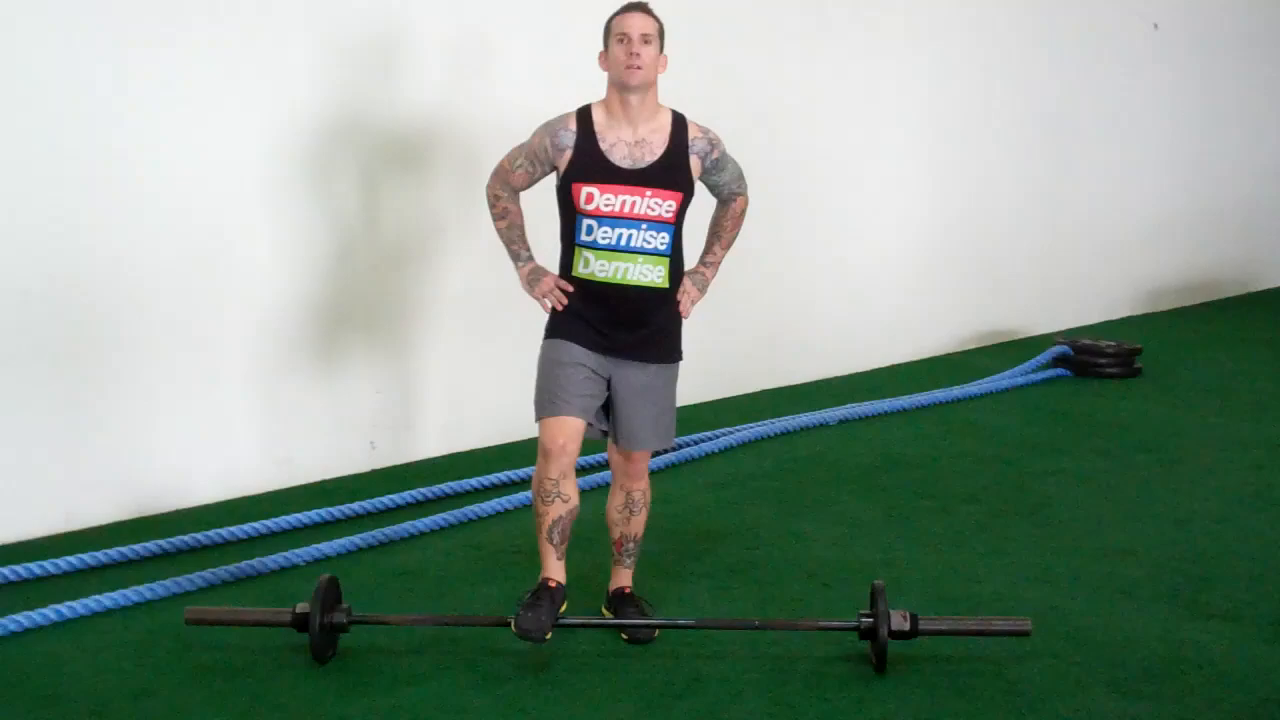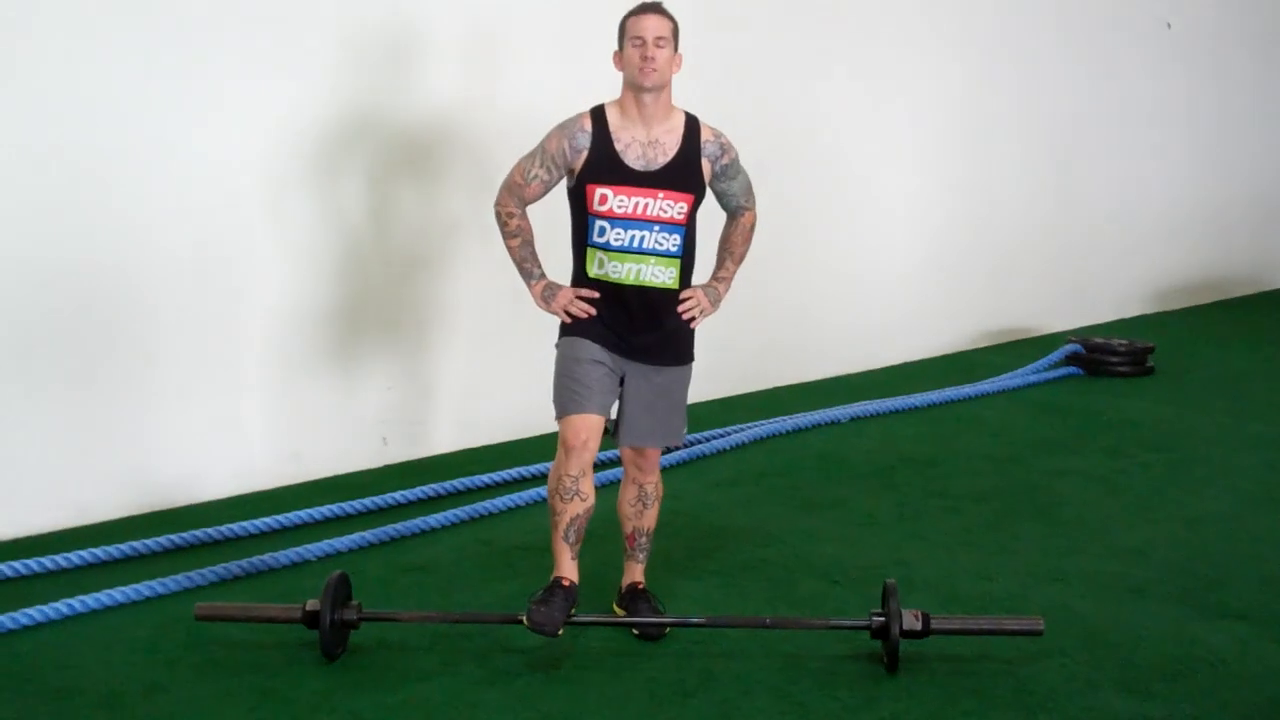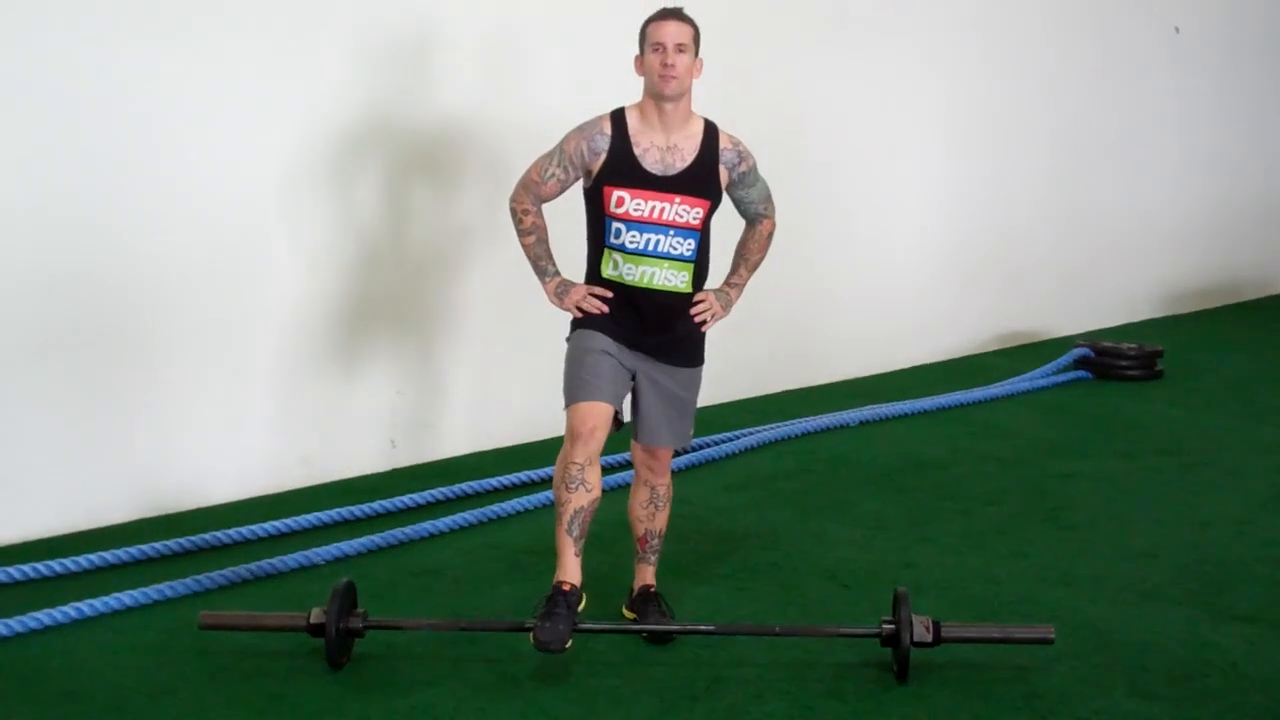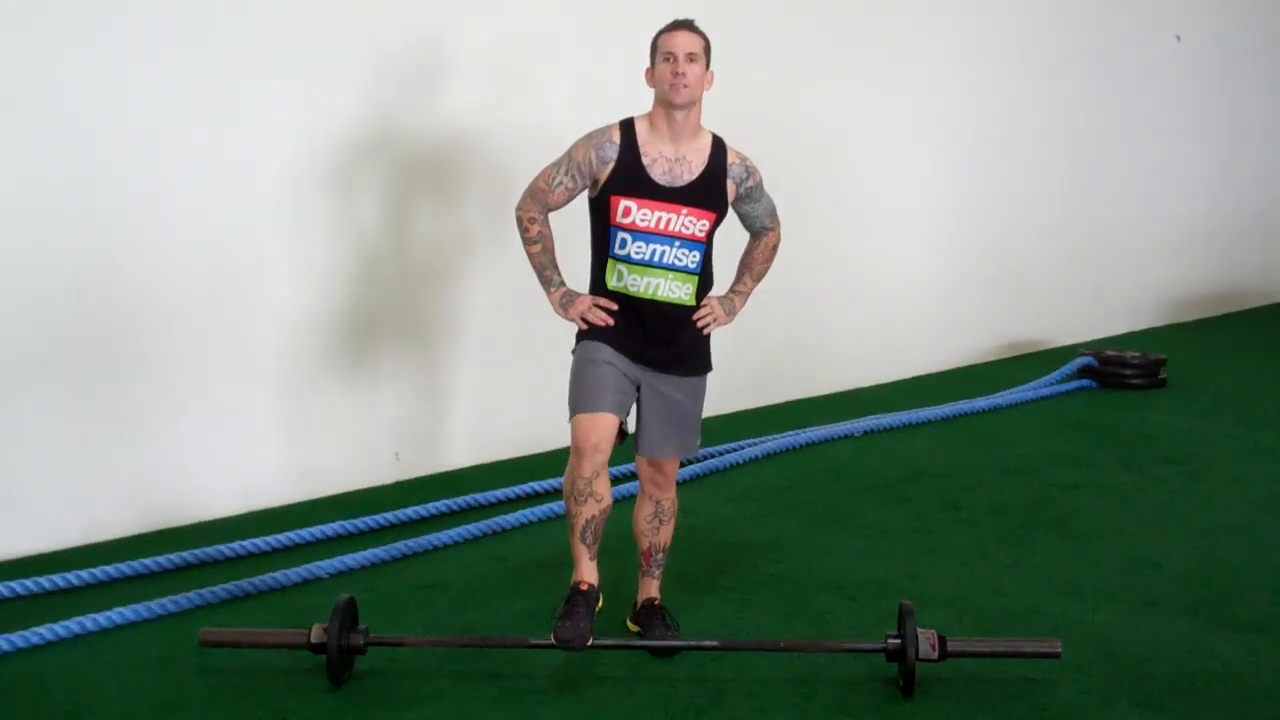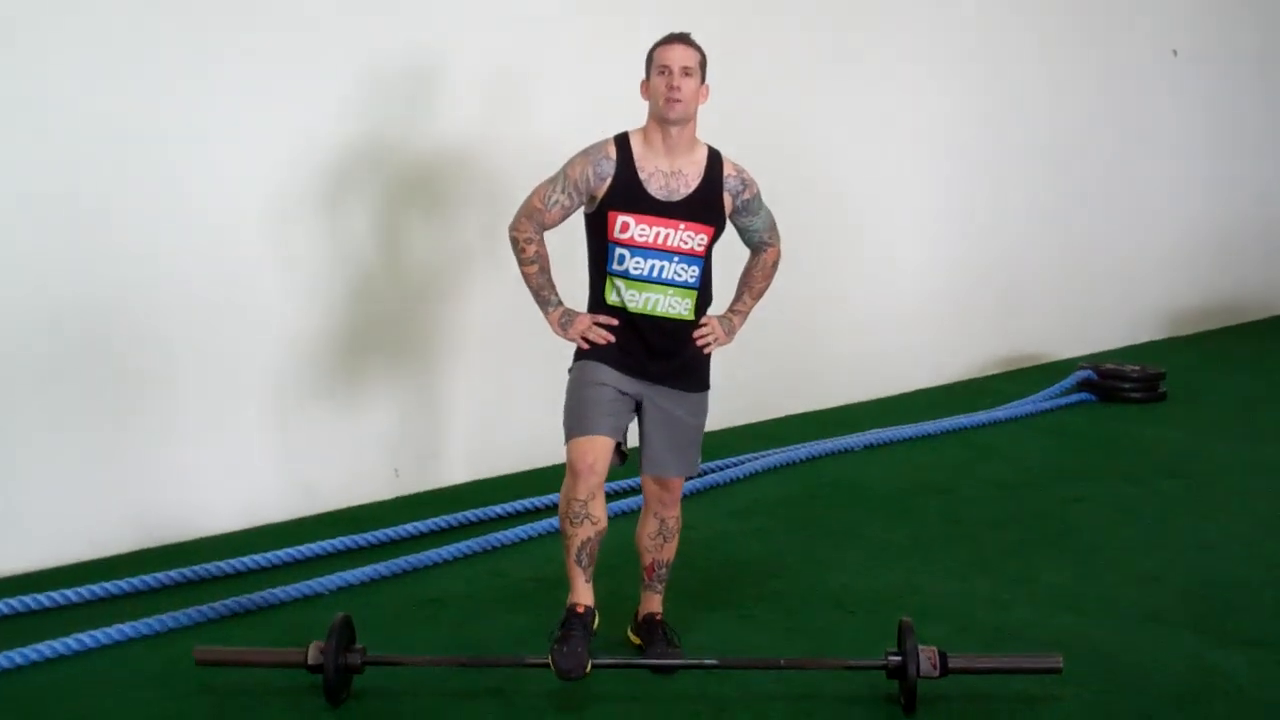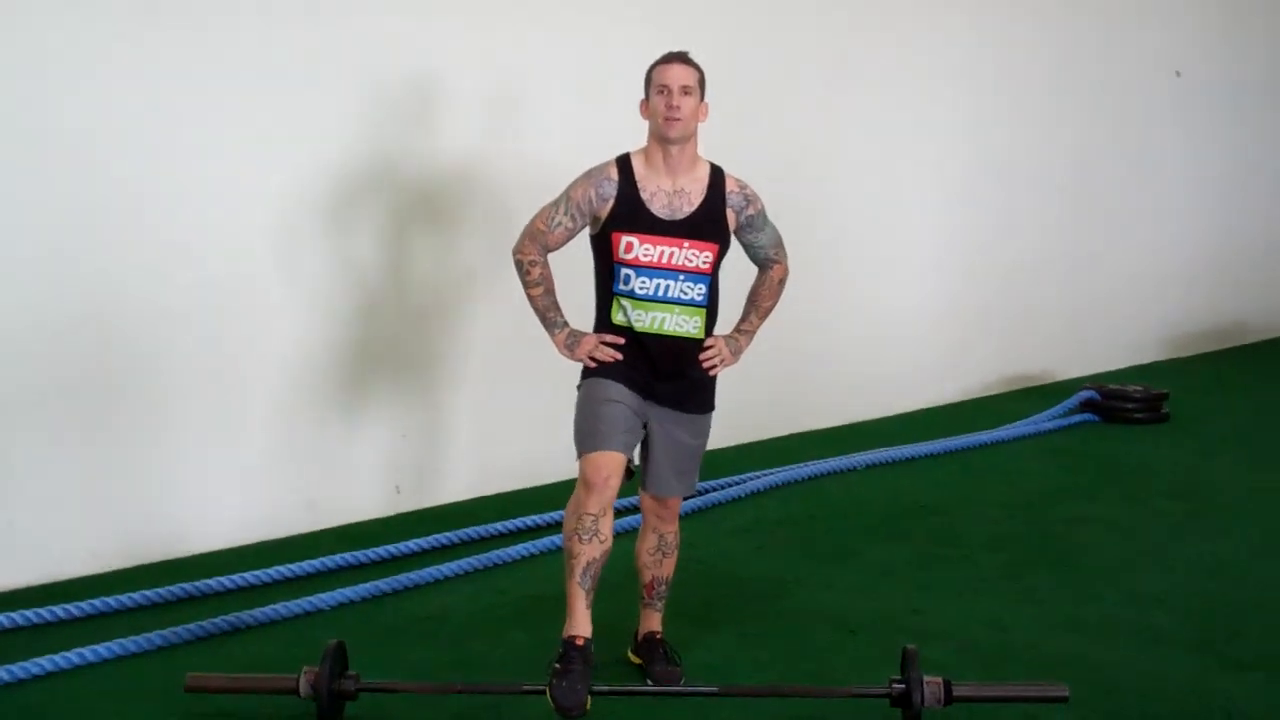
dt=0.3s
person 1, frame 1
left shoulder: (696, 141)
right shoulder: (564, 134)
left elbow: (735, 196)
right elbow: (501, 186)
left wrist: (705, 270)
right wrist: (527, 268)
left hip: (652, 336)
right hip: (576, 329)
left knee: (633, 463)
right knee: (557, 448)
left ankle: (622, 588)
right ankle: (550, 581)
person 1, frame 2
left shoulder: (708, 145)
right shoulder: (578, 136)
left elbow: (744, 210)
right elbow: (509, 202)
left wrist: (719, 287)
right wrist: (539, 286)
left hip: (664, 335)
right hip: (592, 326)
left knee: (644, 461)
right knee: (578, 443)
left ankle: (634, 585)
right ankle: (564, 579)
person 1, frame 3
left shoulder: (726, 151)
right shoulder: (598, 137)
left elbow: (763, 218)
right elbow: (524, 198)
left wrist: (730, 291)
right wrist: (552, 282)
left hip: (677, 336)
right hip: (604, 323)
left knee: (655, 459)
right knee: (586, 432)
left ankle: (644, 588)
right ankle: (566, 585)
person 1, frame 4
left shoulder: (732, 167)
right shoulder: (606, 146)
left elbow: (767, 232)
right elbow: (531, 207)
left wrist: (734, 301)
right wrist: (557, 293)
left hip: (680, 347)
right hip: (608, 335)
left knee: (660, 474)
right knee: (590, 447)
left ankle: (649, 601)
right ankle: (584, 584)
person 1, frame 5
left shoulder: (729, 178)
right shoulder: (603, 161)
left elbow: (768, 247)
right elbow: (525, 225)
left wrist: (734, 318)
right wrist: (556, 313)
left hip: (682, 363)
right hip: (608, 353)
left knee: (665, 490)
right knee: (586, 467)
left ankle: (650, 614)
right ankle: (579, 606)
person 1, frame 6
left shoulder: (733, 195)
right shoulder: (605, 183)
left elbow: (775, 264)
right elbow: (529, 248)
left wrist: (740, 338)
right wrist: (562, 334)
left hip: (687, 382)
right hip: (615, 370)
left knee: (664, 507)
right knee: (597, 483)
left ankle: (650, 633)
right ankle: (577, 637)
